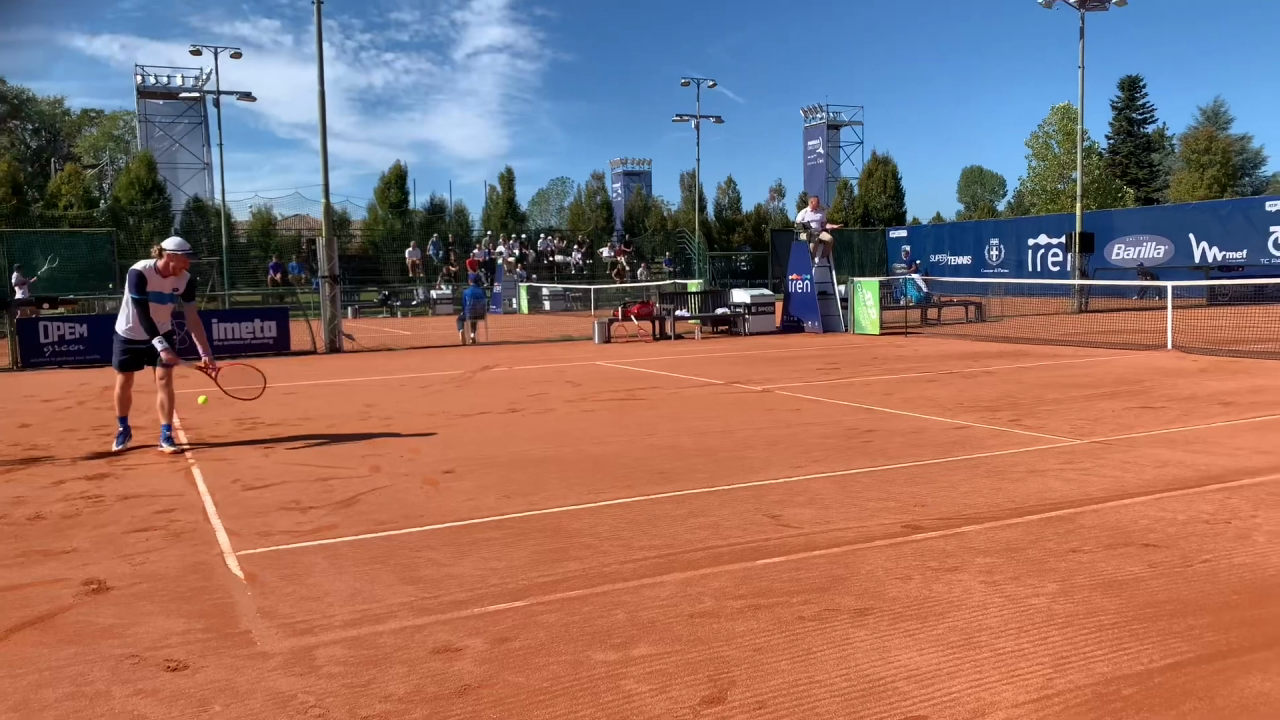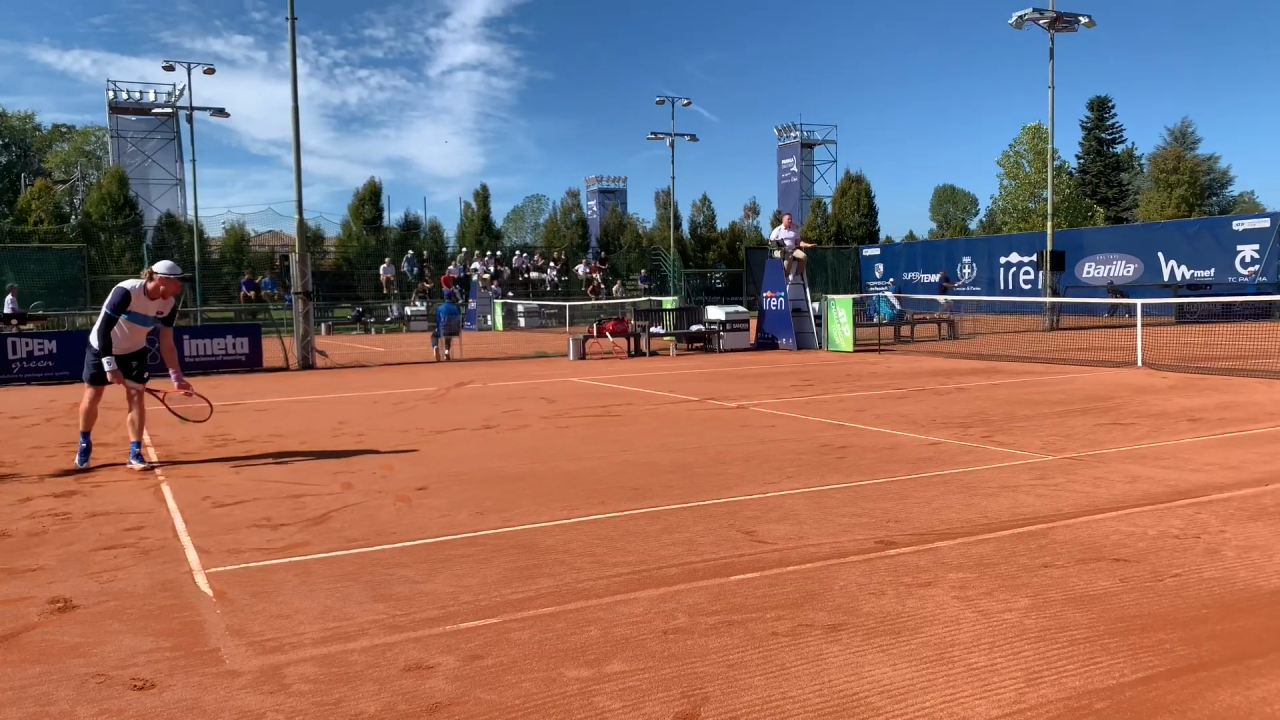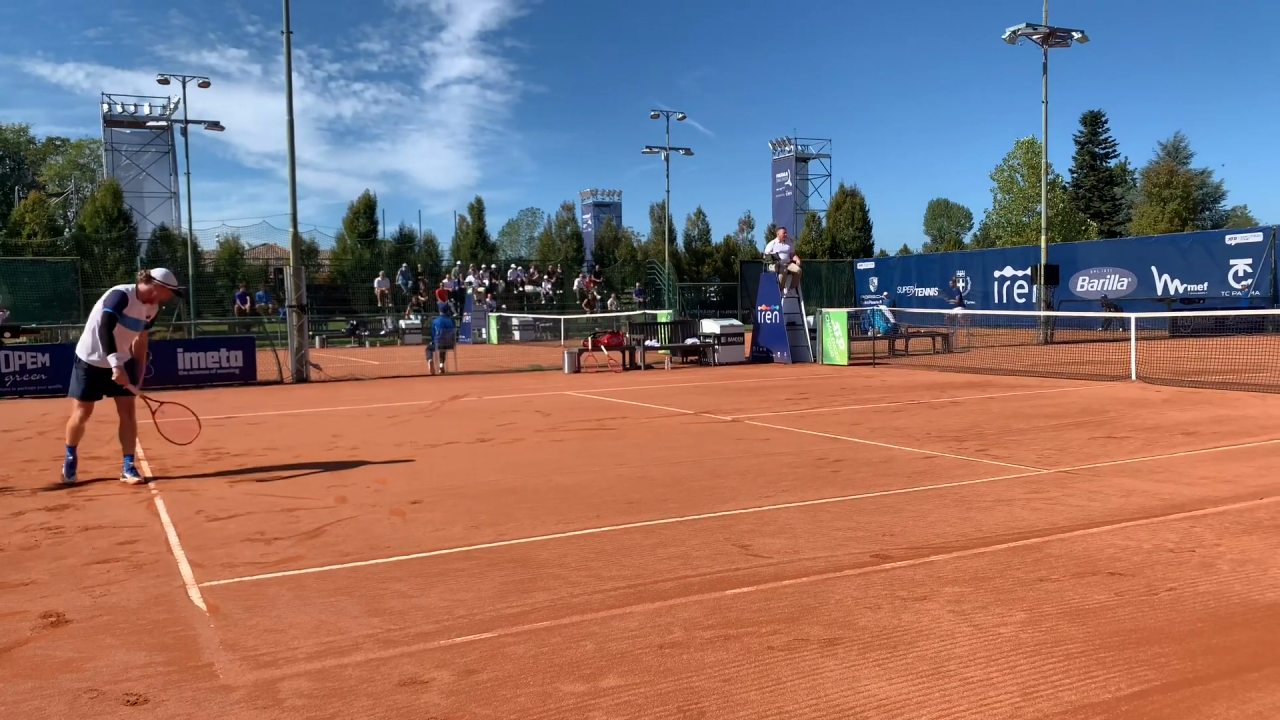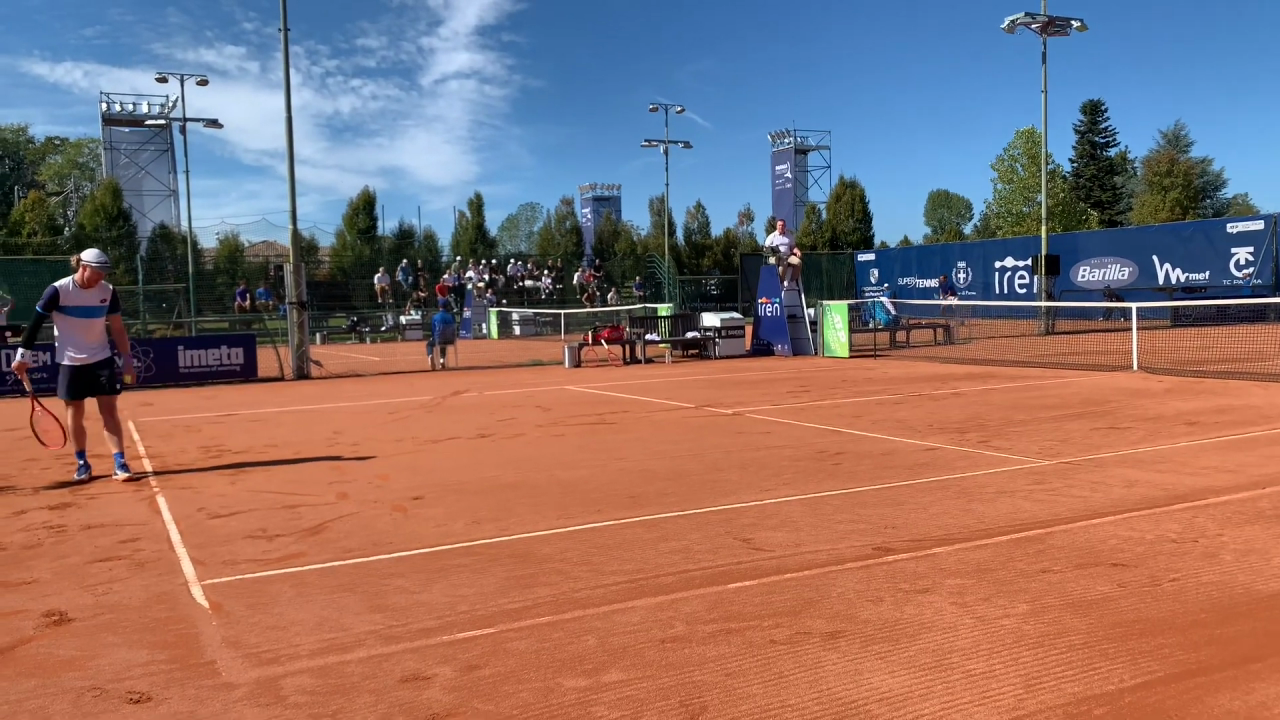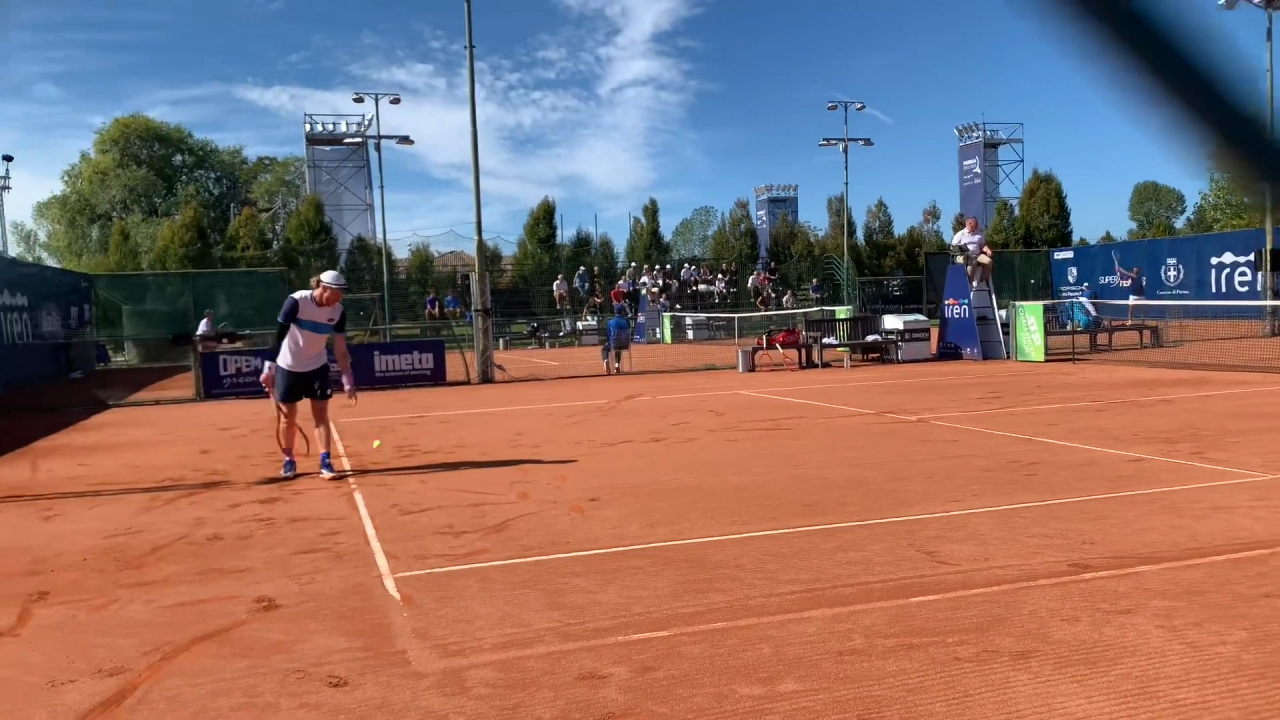
dt=1s
person 1, frame 1
left shoulder: (185, 280)
right shoulder: (139, 273)
left elbow: (192, 318)
right elbow: (143, 315)
left wrist: (205, 353)
right wrist: (162, 346)
left hip: (162, 333)
right hip: (129, 335)
left knee: (164, 380)
right knee: (124, 385)
left ankle: (166, 436)
right ankle: (124, 430)
person 1, frame 2
left shoulder: (169, 304)
right shoulder: (126, 292)
left elbow: (167, 343)
right elbow: (103, 330)
left wrist: (176, 377)
right wrist: (110, 366)
left hip: (134, 351)
right hip: (102, 348)
left knee: (137, 398)
right knee: (92, 398)
left ankle: (135, 453)
right ankle: (84, 445)
person 1, frame 3
left shoulder: (152, 308)
right shoulder: (120, 295)
right elbow: (104, 331)
left wrist: (139, 373)
right wrist: (115, 364)
left hip: (121, 363)
right hip: (91, 361)
left knee: (128, 411)
right knee: (82, 414)
left ankle: (128, 467)
right ankle: (70, 458)
person 1, frame 4
left shoulder: (108, 291)
right shoulder: (58, 291)
left elbow: (117, 328)
right elbow: (36, 323)
left wrist: (127, 360)
right wrist: (23, 356)
left hip: (101, 360)
right hip: (70, 363)
left knee: (109, 410)
right knee: (75, 414)
left ankle: (120, 463)
right ankle: (82, 463)
person 1, frame 5
left shoulder: (338, 311)
right shoulder: (296, 302)
left elbow: (340, 348)
right elbow: (279, 336)
left wrist: (348, 381)
right wrist: (269, 368)
left hip: (318, 367)
right hip: (289, 367)
left knee: (321, 414)
right knee: (288, 414)
left ankle: (326, 462)
right ankle: (288, 460)
